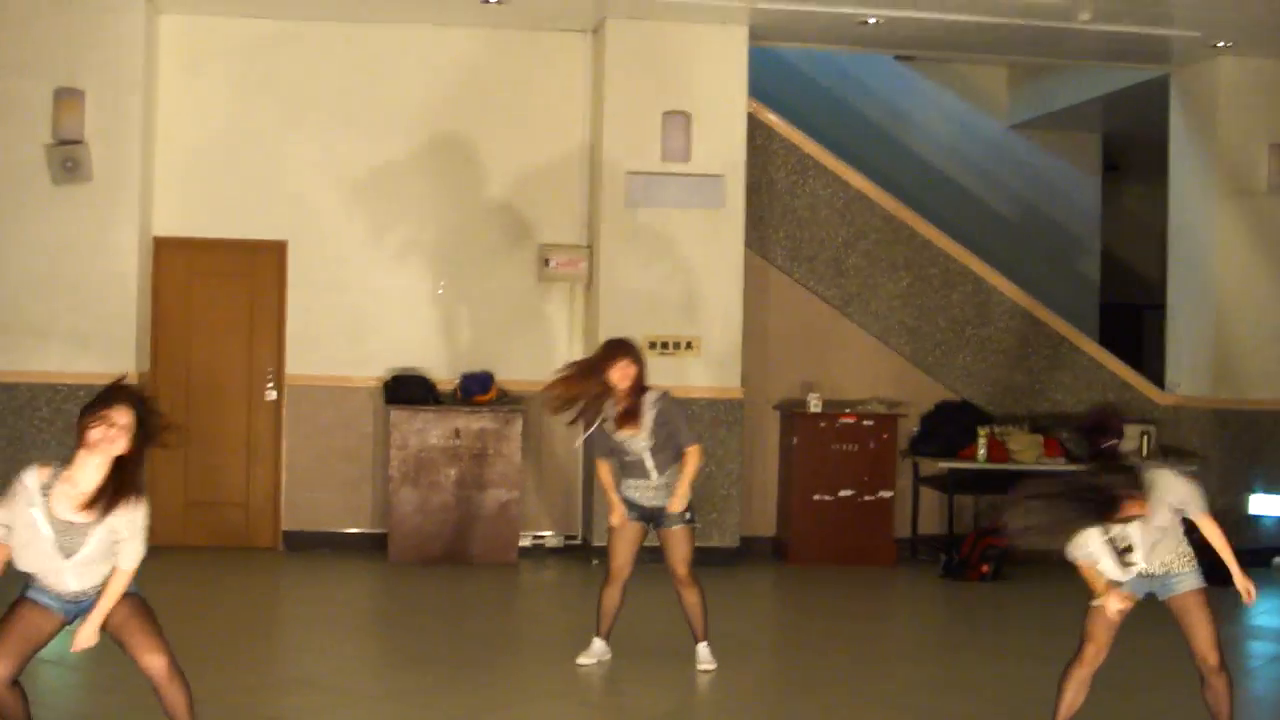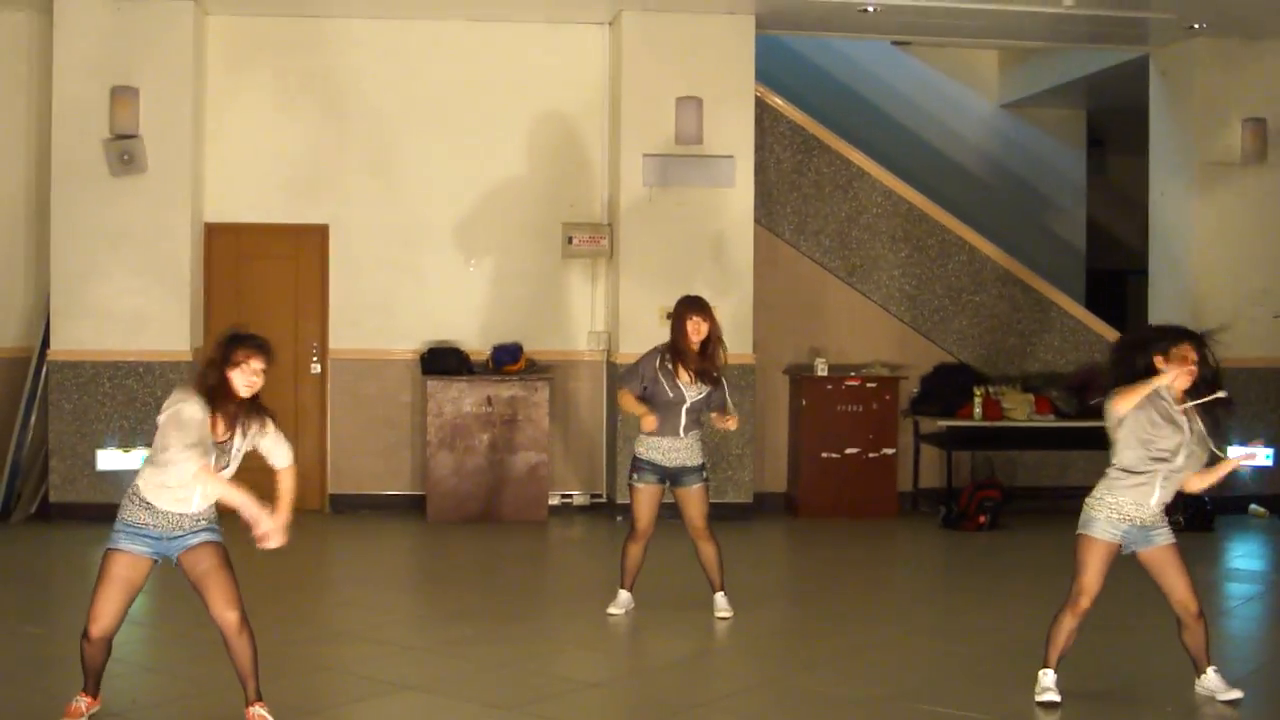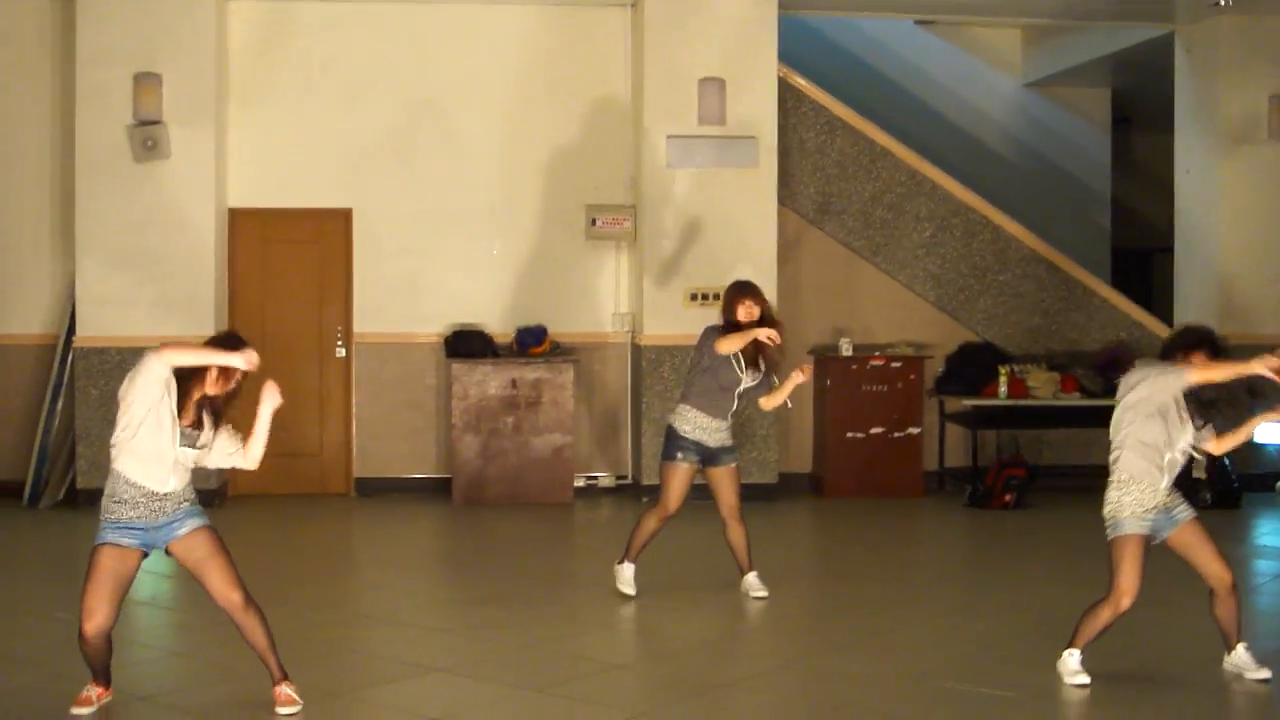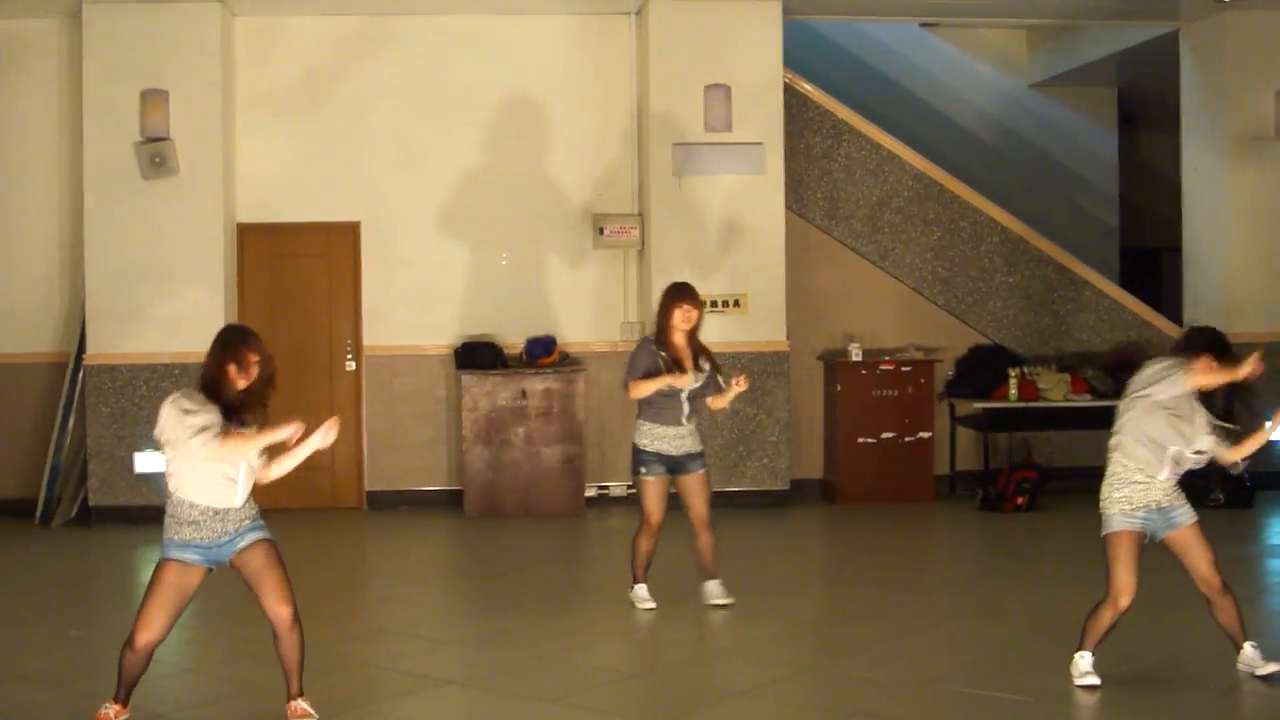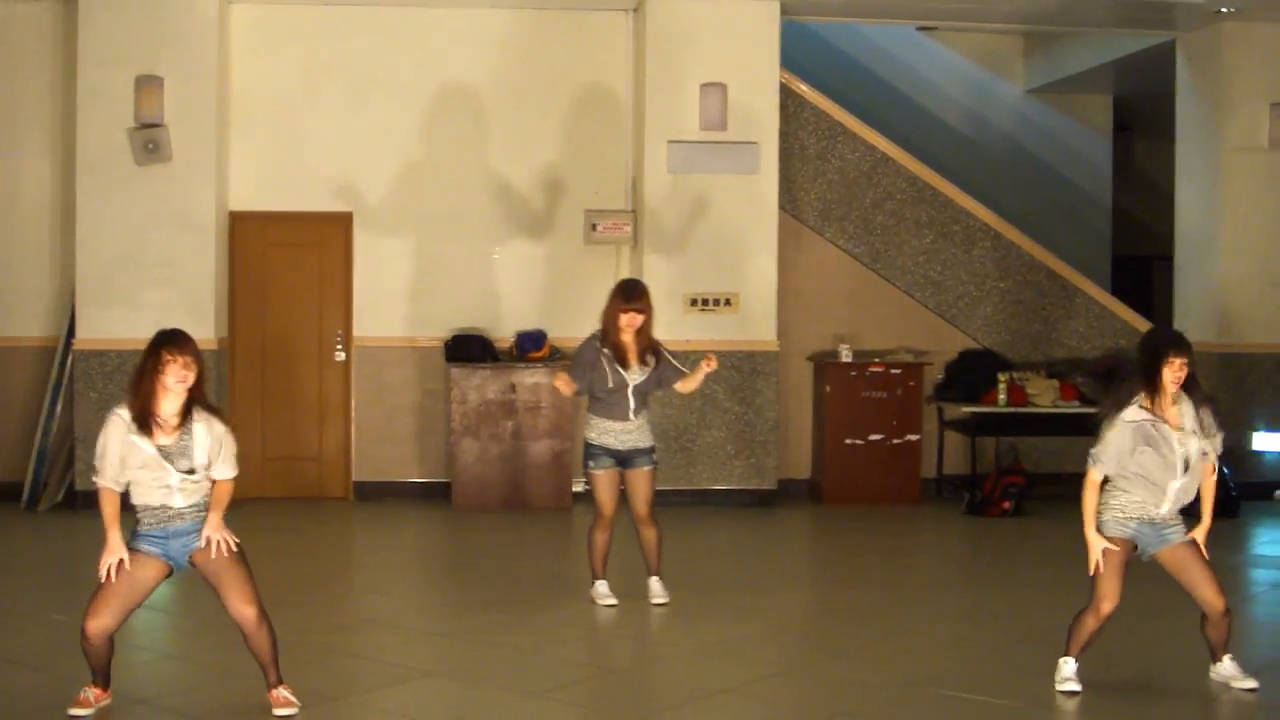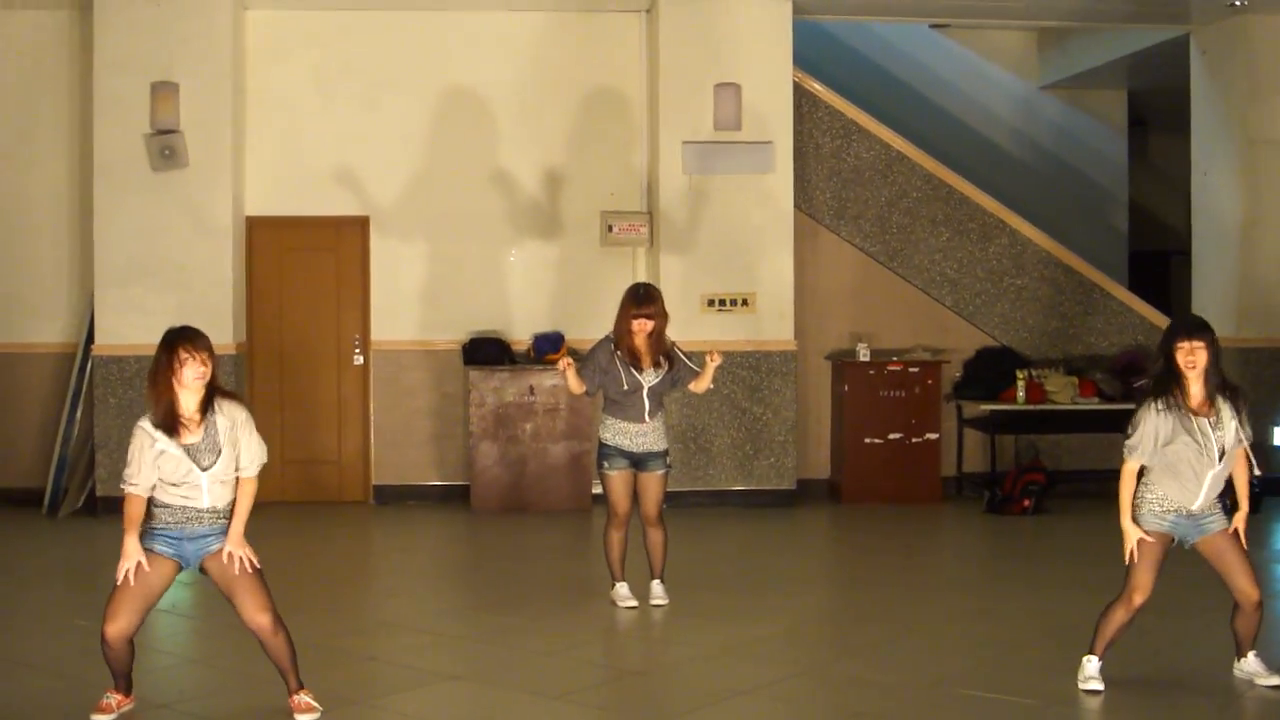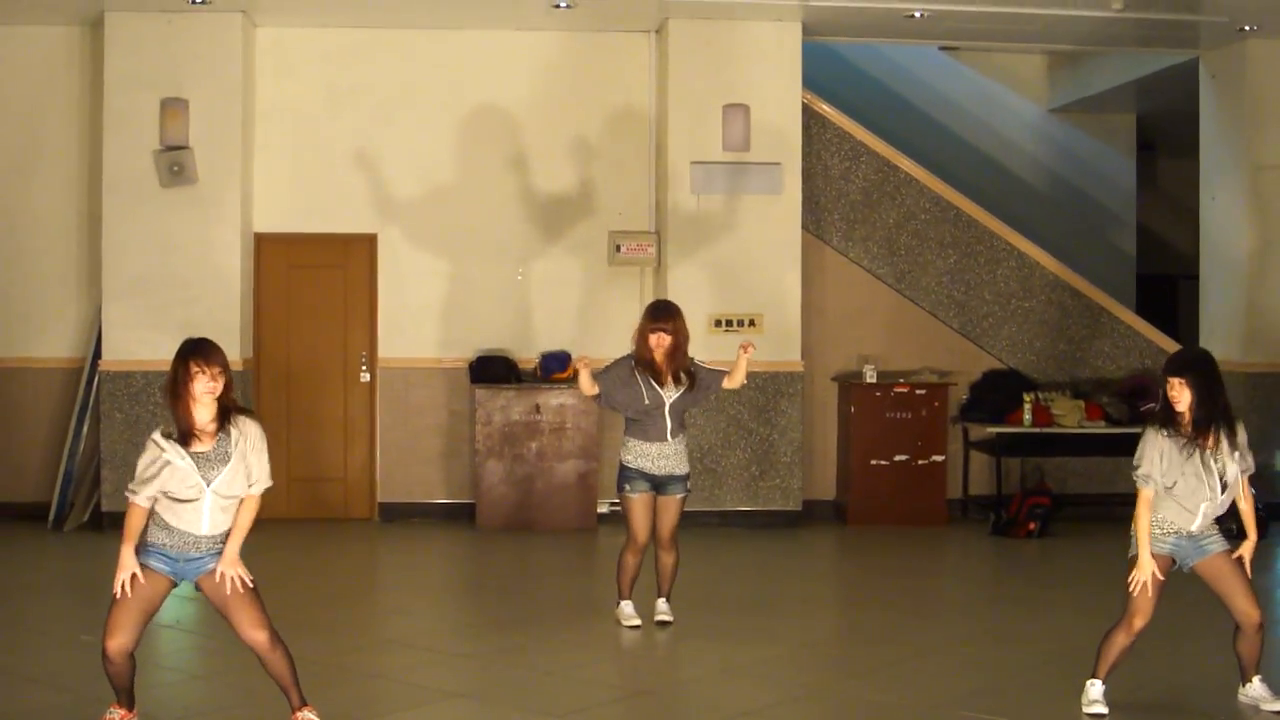
dt=0.5s
person 1, frame 1
left shoulder: (129, 505)
right shoulder: (32, 484)
left elbow: (126, 567)
left wrist: (94, 622)
left hip: (106, 590)
right hip: (47, 593)
left knee: (157, 662)
person 1, frame 2
left shoulder: (254, 421)
right shoulder: (186, 407)
left elbow: (284, 462)
right elbow: (193, 465)
left wrist: (281, 516)
right wrist: (256, 508)
left hip: (196, 526)
right hip: (142, 522)
left knee: (232, 616)
right knee: (98, 629)
person 1, frame 3
left shoulder: (211, 421)
right shoulder: (155, 387)
left elbow: (248, 460)
right elbow: (159, 355)
left wrist: (266, 410)
right wrist: (229, 357)
left hip: (180, 511)
right hip: (124, 514)
left knee: (236, 599)
right knee: (92, 627)
left ankle: (281, 683)
right ankle: (101, 685)
person 1, frame 4
left shoulder: (241, 413)
right shoulder: (181, 408)
left elbow: (264, 472)
right elbow: (214, 449)
left wrist: (312, 442)
right wrist: (274, 433)
left hip: (243, 527)
right hip: (188, 535)
left knee: (283, 612)
right knee: (143, 637)
person 1, frame 5
left shoulder: (208, 424)
right shoulder: (121, 423)
left elbow: (224, 476)
right elbow: (108, 482)
left wrist: (216, 517)
right wrist: (113, 537)
left hip: (200, 527)
right hip: (148, 535)
left knee: (249, 612)
right knee: (95, 626)
left ankle: (276, 687)
right ankle: (100, 688)
person 1, frame 6
left shoulder: (232, 413)
right shoulder: (149, 431)
left elbow: (249, 473)
right elbow: (137, 489)
left wrist: (237, 531)
right wrist: (130, 539)
left hip: (218, 532)
right hip: (164, 534)
left knee: (264, 619)
right knee: (114, 629)
person 1, frame 7
left shoulder: (245, 429)
right shoulder: (164, 442)
left elbow: (253, 493)
right elbow: (140, 499)
left wrist: (232, 550)
right wrist: (127, 552)
left hip: (215, 553)
right hip: (159, 551)
left knee: (261, 636)
right knee: (115, 645)
person 2, frame 1
left shoulder: (1165, 482)
right shoulder: (1083, 524)
left elbow: (1203, 519)
right elbow: (1083, 559)
left wrist: (1236, 571)
right wrist: (1103, 591)
left hip: (1175, 565)
right hip: (1122, 573)
left knee: (1211, 661)
right knee: (1090, 654)
person 2, frame 2
left shoulder: (1194, 424)
right shoulder: (1146, 395)
left elbow: (1189, 483)
right elbow: (1117, 405)
left wrist: (1231, 464)
right wrist: (1165, 377)
left hip: (1153, 521)
right hip: (1109, 510)
left knee: (1190, 606)
right knee: (1082, 600)
left ankle: (1207, 676)
right ankle: (1048, 675)
person 2, frame 3
left shoulder: (1177, 403)
right shoulder: (1146, 382)
left elbow: (1215, 444)
right elbow: (1199, 374)
left hip: (1169, 502)
right hip: (1130, 503)
left knee: (1223, 579)
right knee: (1122, 598)
left ankle: (1236, 654)
right ankle: (1070, 657)
person 2, frame 4
left shoulder: (1194, 411)
right shoulder: (1159, 373)
left elbow: (1231, 455)
right elbow: (1199, 378)
right wrist: (1238, 372)
left hip: (1169, 500)
right hip: (1125, 499)
left knee: (1215, 584)
right knee: (1121, 597)
left ankle: (1246, 652)
right ankle: (1082, 659)
person 2, frame 5
left shoulder: (1196, 411)
right shoulder: (1127, 421)
left elbow: (1208, 464)
right elbow: (1094, 477)
left wrist: (1205, 521)
right wrist: (1090, 533)
left hip: (1167, 521)
right hip: (1121, 515)
left knee: (1217, 605)
right knee: (1105, 604)
left ankle: (1221, 664)
right ankle: (1067, 664)
person 2, frame 6
left shoulder: (1227, 399)
right shoulder: (1159, 408)
left elbow: (1238, 454)
right elbow: (1131, 465)
left wrist: (1243, 508)
right wrist: (1126, 521)
left hip: (1207, 511)
right hip: (1158, 508)
right knee: (1135, 596)
left ankle: (1246, 660)
right ankle: (1091, 662)
person 2, frame 7
left shoulder: (1231, 430)
right shoulder: (1160, 433)
left elbow: (1241, 484)
right elbow: (1145, 494)
right wrist: (1143, 552)
left hip: (1205, 534)
right hip: (1159, 533)
right knee: (1136, 619)
right ankle: (1094, 686)
person 3, frame 1
left shoulder: (659, 404)
right shoulder: (600, 414)
left elbow: (692, 450)
right elbow: (603, 462)
left wrist: (681, 490)
right wrist: (615, 501)
left hip: (671, 499)
right hip: (631, 497)
left knee: (683, 575)
right knee: (617, 573)
left ankle: (702, 646)
right ankle: (600, 643)
person 3, frame 2
left shoulder: (711, 370)
right shoulder: (656, 360)
left elbow: (715, 412)
right elbow: (624, 393)
left wrist: (726, 419)
right wrist: (643, 412)
left hip: (689, 459)
right hip: (649, 457)
left knee: (700, 530)
right knee: (640, 531)
left ankle: (719, 595)
right ankle: (624, 594)
person 3, frame 3
left shoulder: (758, 356)
right shoulder: (716, 335)
left elbow: (766, 402)
right elbow: (723, 347)
left wrist: (792, 382)
right wrist: (754, 332)
left hip: (721, 439)
right hip: (687, 433)
left knee: (732, 512)
right knee: (667, 507)
left ankle: (749, 576)
right ankle: (626, 564)
person 3, frame 4
left shoulder: (701, 355)
right shoulder: (649, 349)
left elbow: (715, 402)
right elbow: (633, 390)
left wrist: (734, 390)
right wrist: (667, 379)
left hip: (688, 446)
right hip: (651, 446)
left knee: (701, 519)
right knee: (652, 523)
left ankle: (711, 583)
right ankle: (639, 586)
person 3, frame 5
left shoulder: (652, 349)
right shoulder: (595, 347)
left elbow: (684, 385)
right elbow: (572, 387)
left wrist: (702, 370)
right wrist: (562, 381)
left hip: (639, 440)
right hip: (602, 441)
left knee: (644, 515)
right knee: (605, 515)
left ankle: (655, 579)
right ankle: (599, 583)
person 3, frame 6
left shoulder: (666, 351)
right shoulder: (608, 349)
left elbow: (698, 385)
right elbow: (580, 387)
left wrist: (710, 366)
right wrist: (569, 371)
left hip: (654, 443)
right hip: (616, 443)
left knee: (653, 517)
right knee: (619, 516)
left ankle: (657, 583)
right ankle: (619, 585)
person 3, frame 7
left shoulder: (688, 369)
right shoulder: (628, 367)
left elbow: (733, 381)
right elbow: (589, 389)
left wrist: (742, 359)
right wrist: (584, 371)
left hip: (675, 465)
right hip: (637, 464)
left knee: (666, 540)
right knee: (639, 539)
left ankle: (663, 601)
right ankle: (624, 603)
